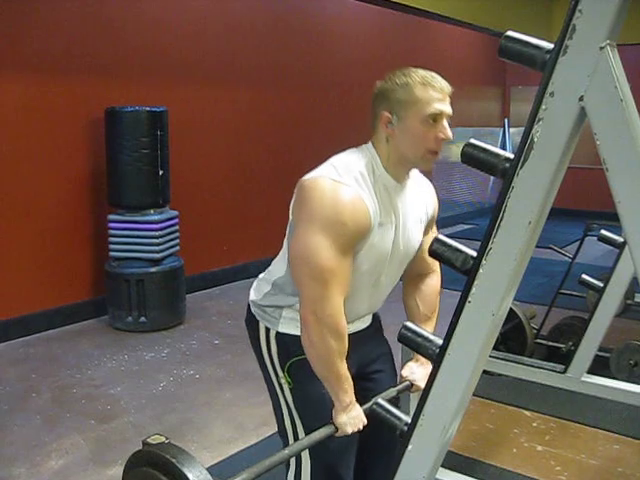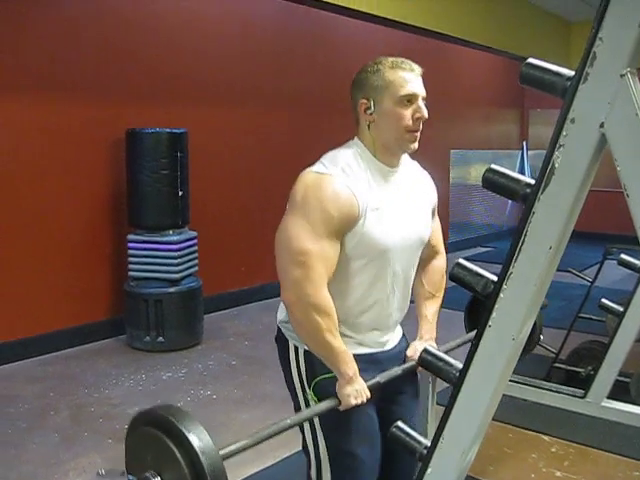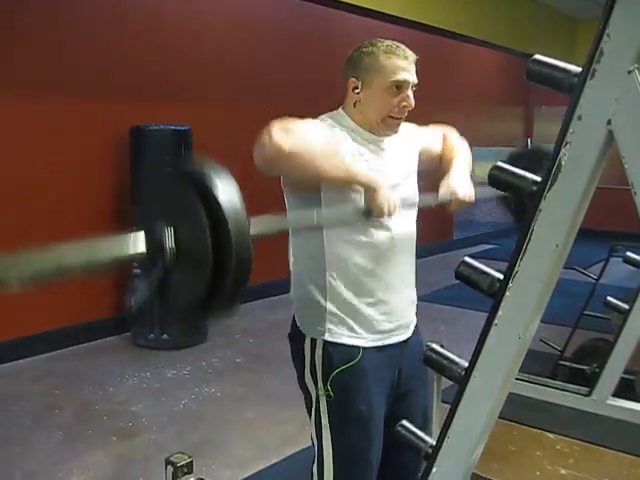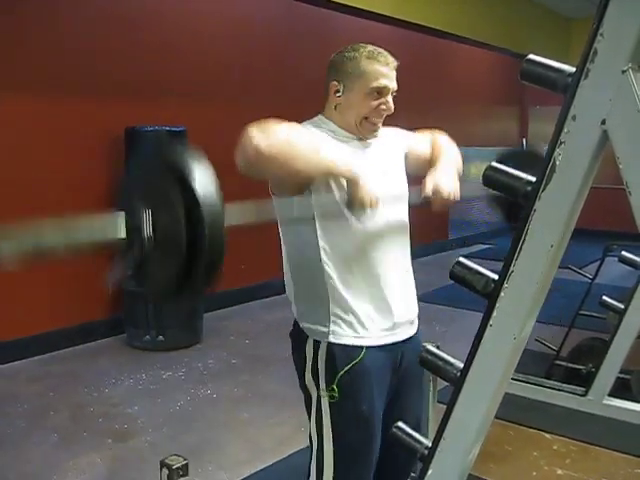
dt=1s
person 1, frame 1
left shoulder: (423, 193)
right shoulder: (336, 194)
left elbow: (424, 275)
right elbow: (320, 313)
left wrist: (422, 357)
right wrist: (342, 401)
left hip: (359, 325)
right hip: (292, 329)
left knee: (386, 438)
person 1, frame 2
left shoulder: (420, 181)
right shoulder: (329, 186)
left elbow: (433, 257)
right elbow: (302, 292)
left wrist: (426, 333)
right wrist: (345, 372)
left hip: (390, 347)
right hip: (323, 352)
person 1, frame 3
left shoulder: (406, 138)
right shoulder: (322, 140)
left elbow: (448, 138)
right elbow: (276, 144)
left wrist: (458, 170)
right wrist: (368, 180)
left hip: (404, 334)
right hip: (341, 345)
person 1, frame 4
left shoulder: (391, 142)
right shoulder: (303, 144)
left elbow: (439, 143)
right elbow: (258, 146)
left wrist: (445, 170)
right wrist: (349, 174)
left hip: (402, 333)
right hip: (340, 345)
